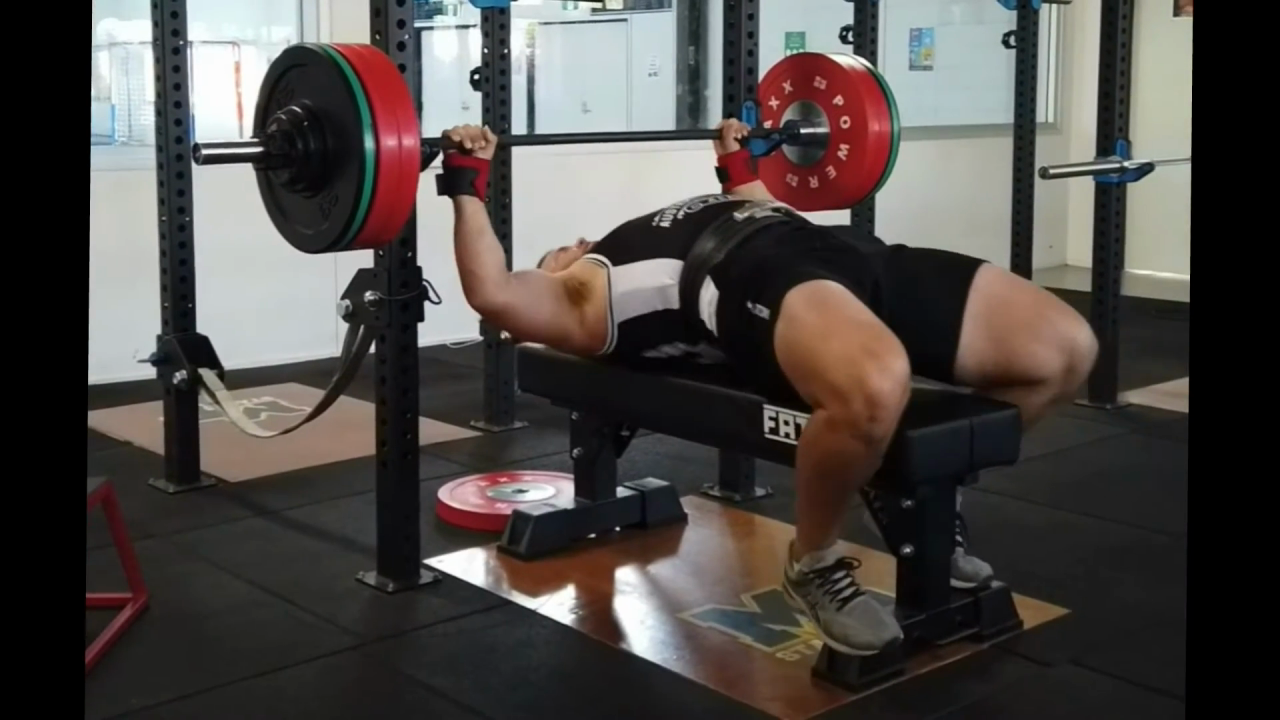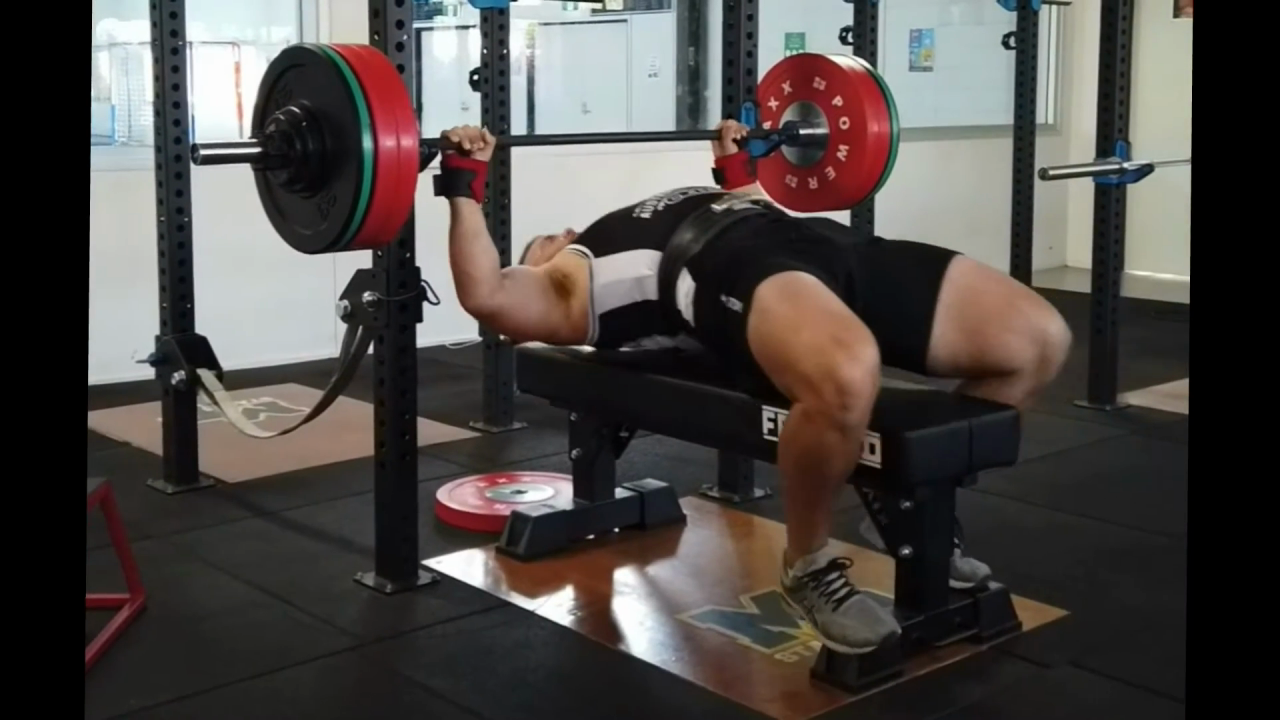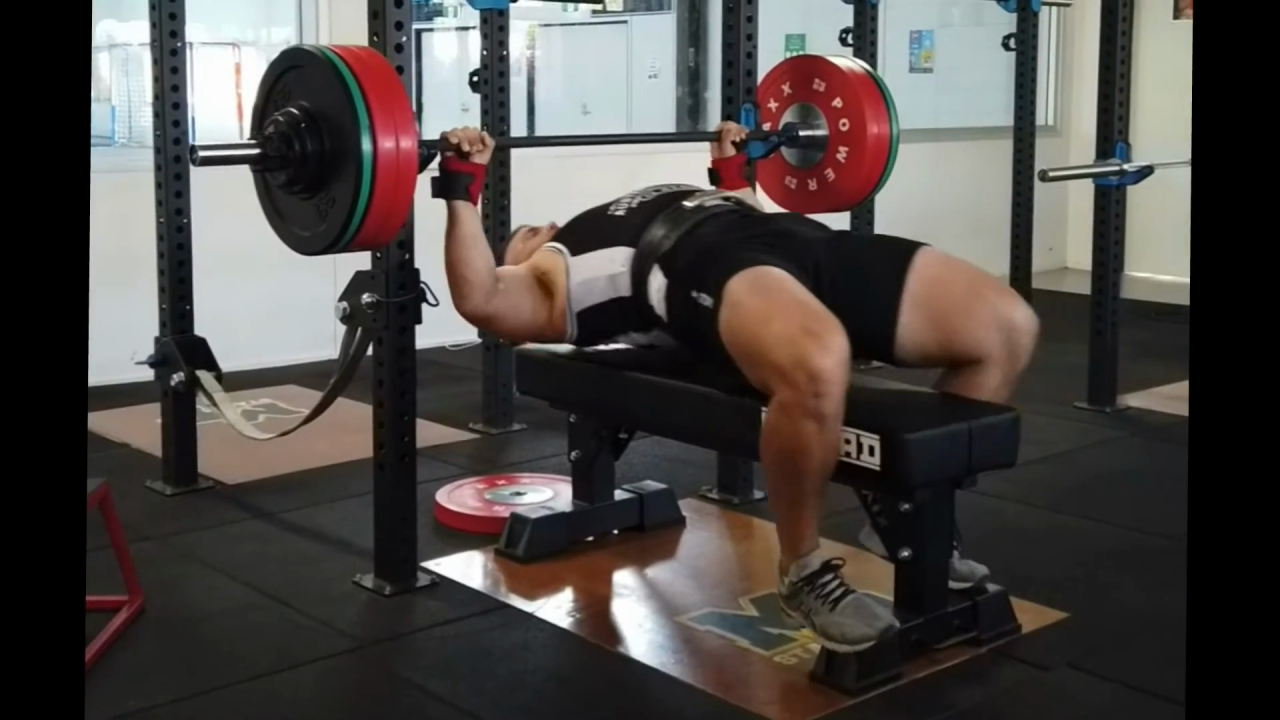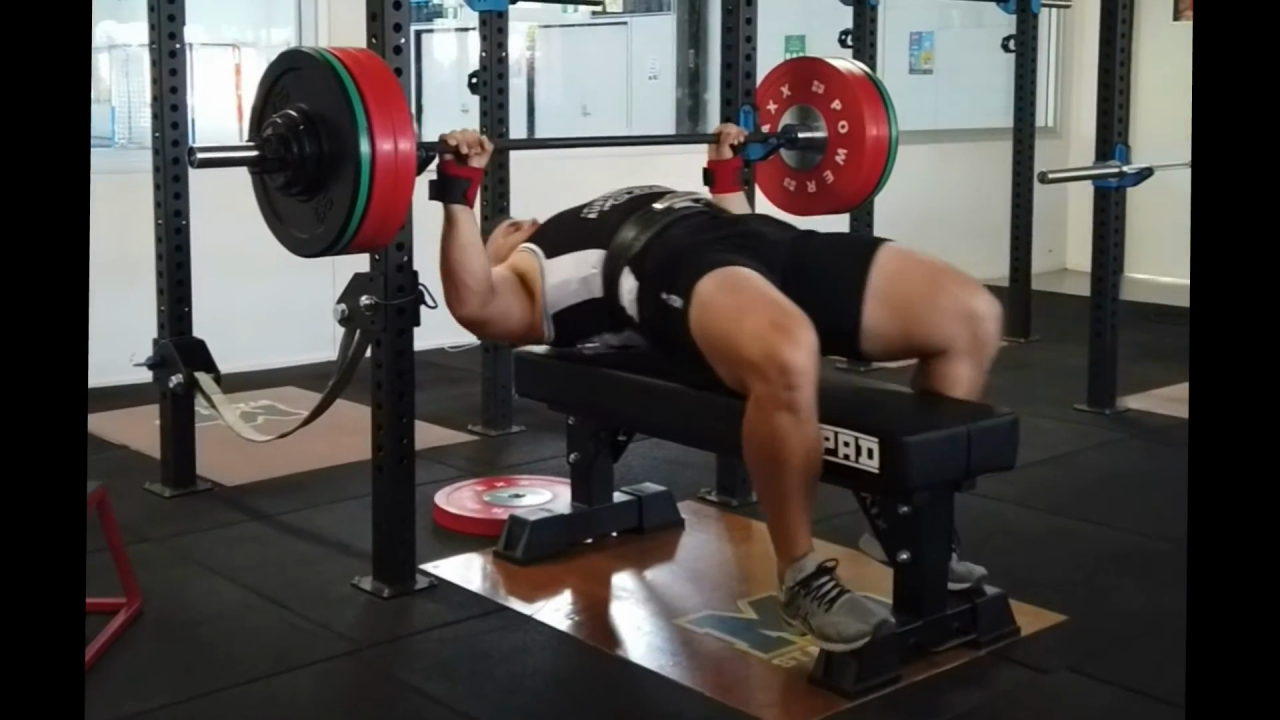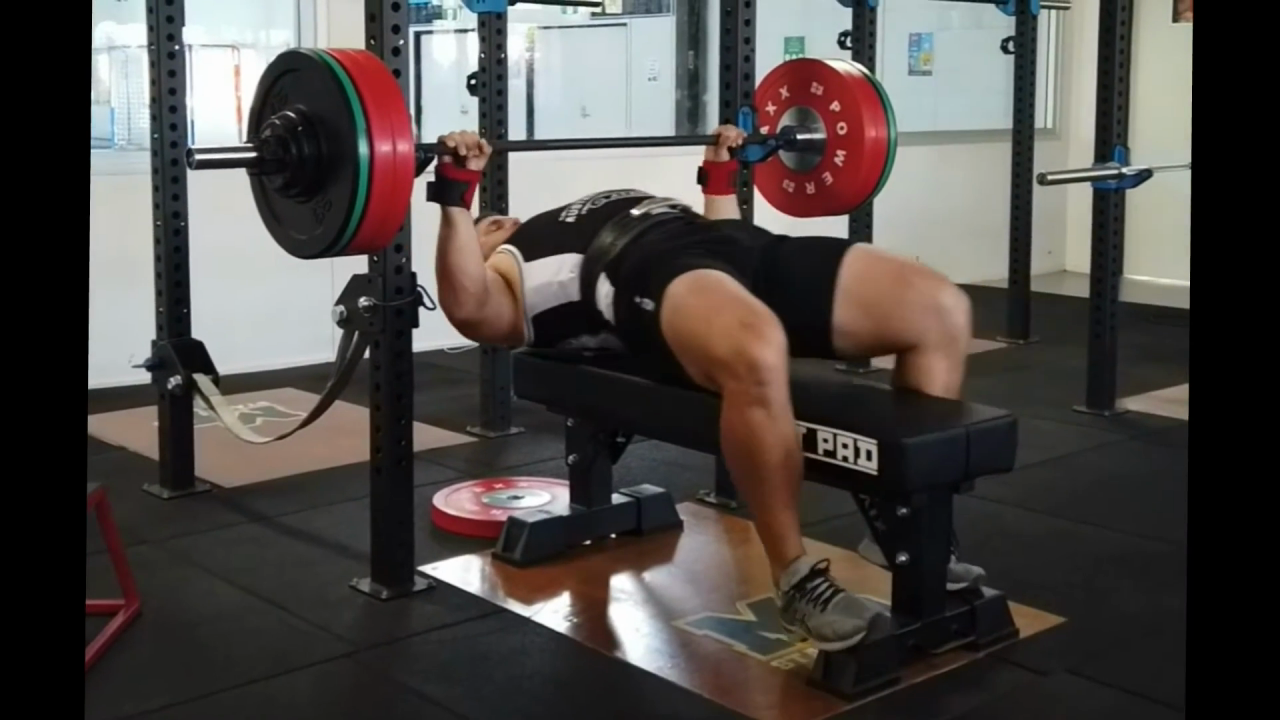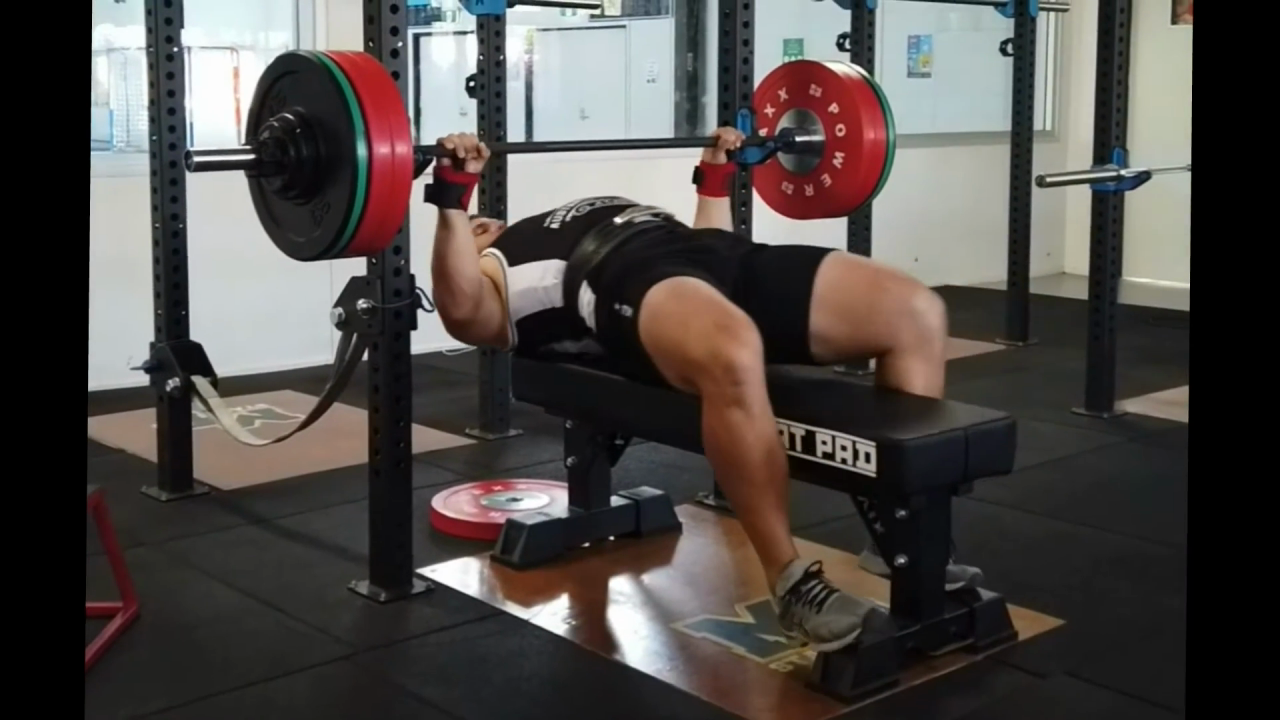
dt=0.1s
person 1, frame 1
left shoulder: (639, 260)
right shoulder: (579, 304)
left elbow: (757, 230)
right elbow: (492, 293)
left wrist: (736, 164)
right wrist: (465, 183)
left knee: (1065, 347)
right knee: (874, 386)
right ankle: (814, 563)
person 1, frame 2
left shoulder: (635, 245)
right shoulder: (561, 294)
right elbow: (486, 295)
left wrist: (732, 167)
right wrist: (464, 186)
left knee: (1036, 335)
right knee: (844, 374)
right ankle: (809, 568)
person 1, frame 3
left shoulder: (613, 242)
right shoulder: (545, 290)
right elbow: (479, 299)
left wrist: (730, 169)
right wrist: (461, 188)
left knee: (1005, 325)
right knee: (817, 364)
right ankle: (804, 572)
person 1, frame 4
left shoulder: (590, 229)
right shoulder: (520, 282)
right elbow: (473, 304)
left wrist: (725, 171)
right wrist: (458, 193)
left knee: (970, 313)
right knee: (786, 356)
right ankle: (802, 576)
person 1, frame 5
left shoulder: (578, 233)
right shoulder: (503, 280)
right elbow: (468, 306)
left wrist: (719, 173)
right wrist: (455, 194)
left knee: (941, 310)
right knee: (757, 356)
right ankle: (797, 578)
person 1, frame 6
right shoulder: (490, 278)
right elbow: (461, 308)
left wrist: (715, 176)
right wrist: (450, 198)
left knee: (916, 310)
right knee: (732, 358)
right ankle: (792, 583)
